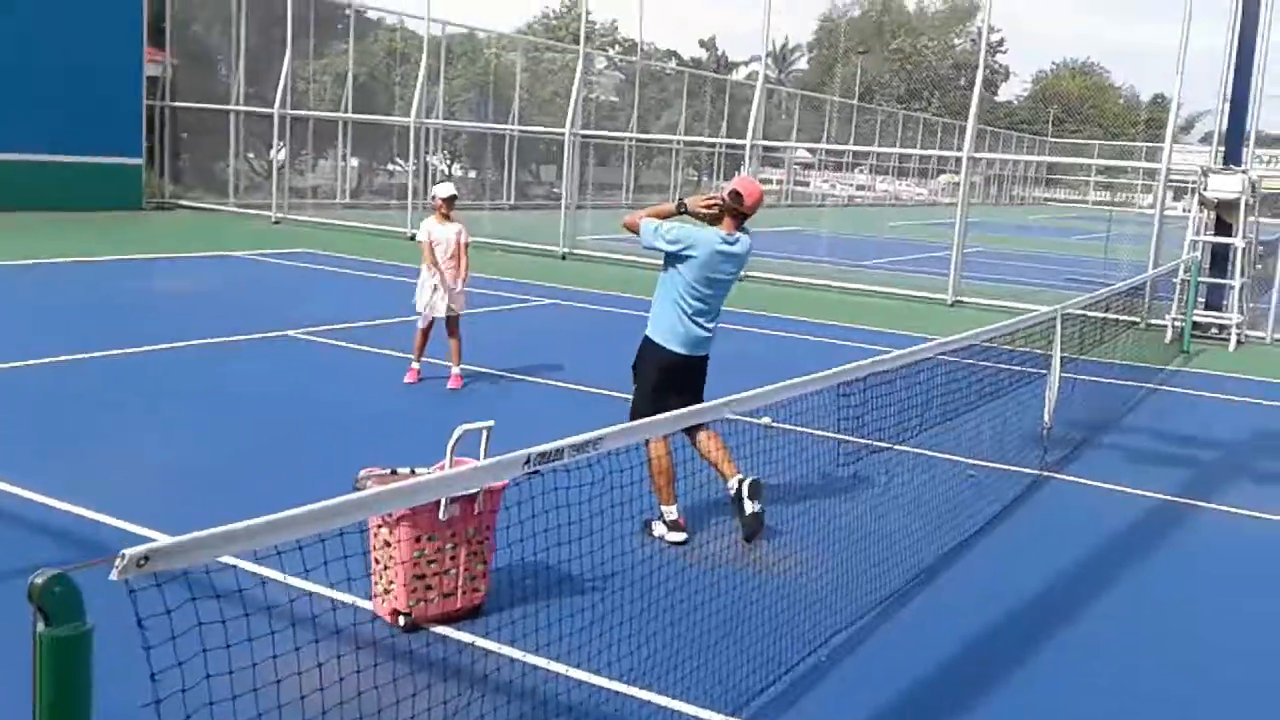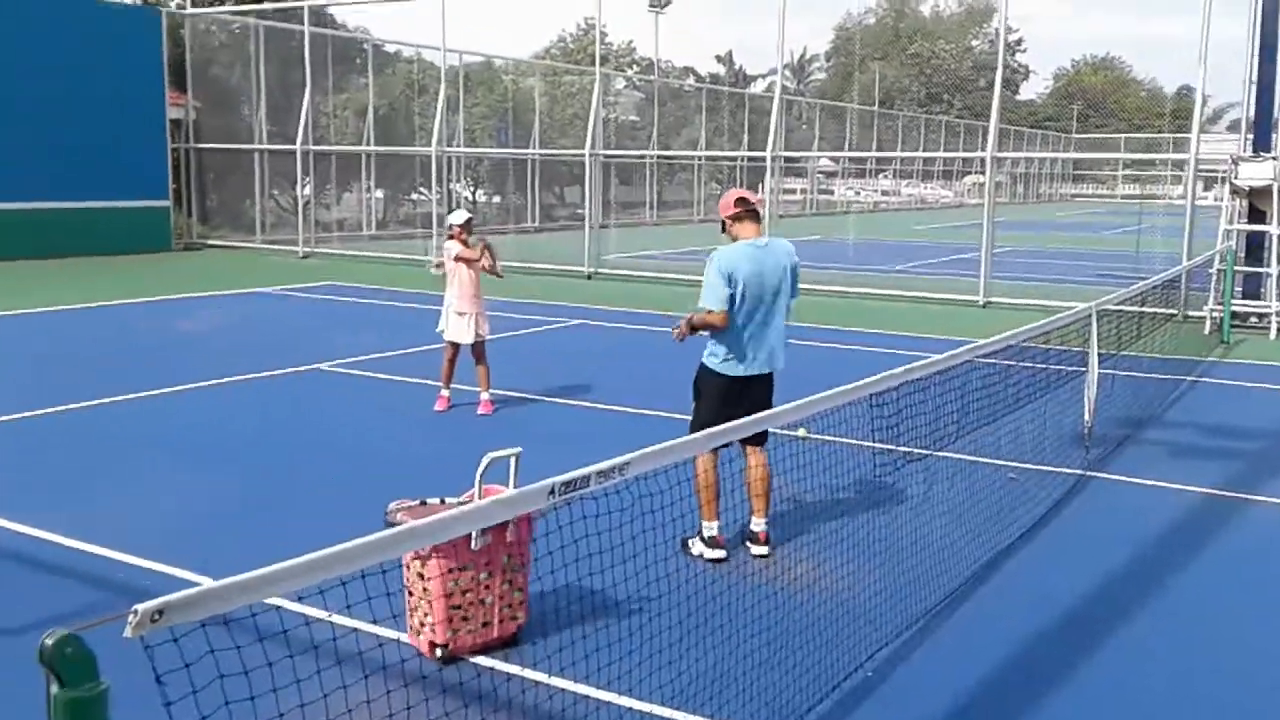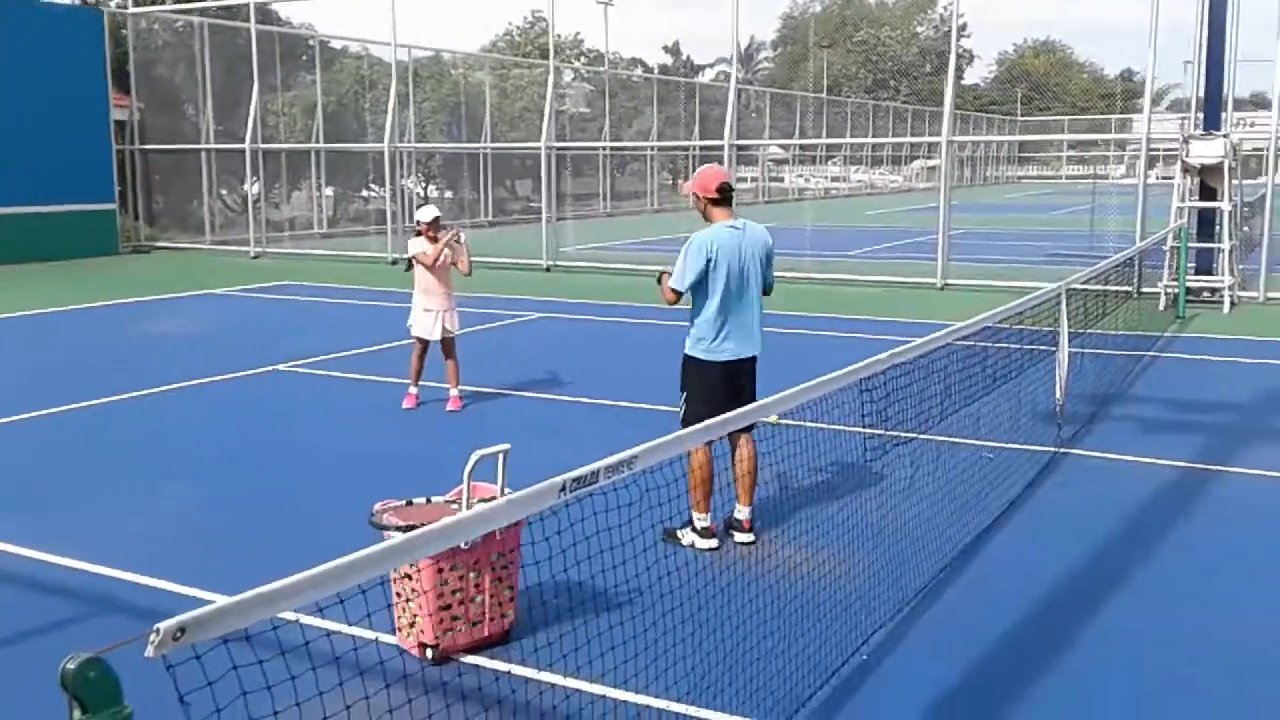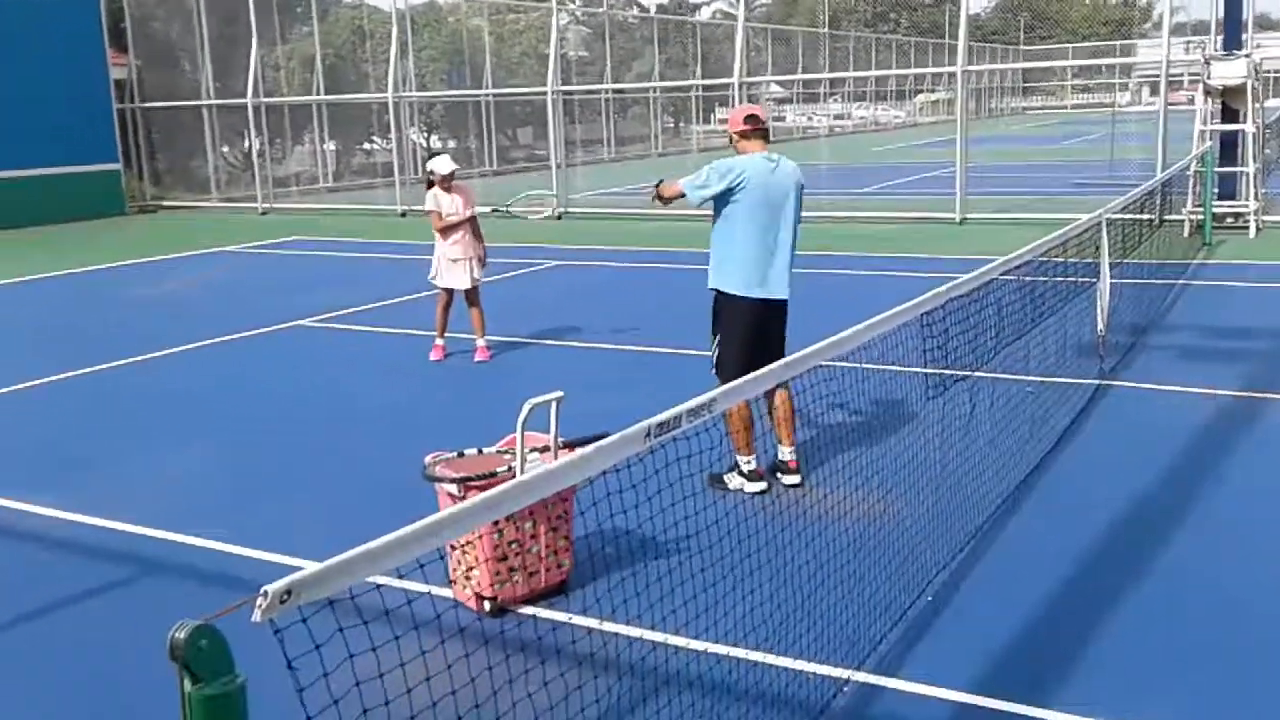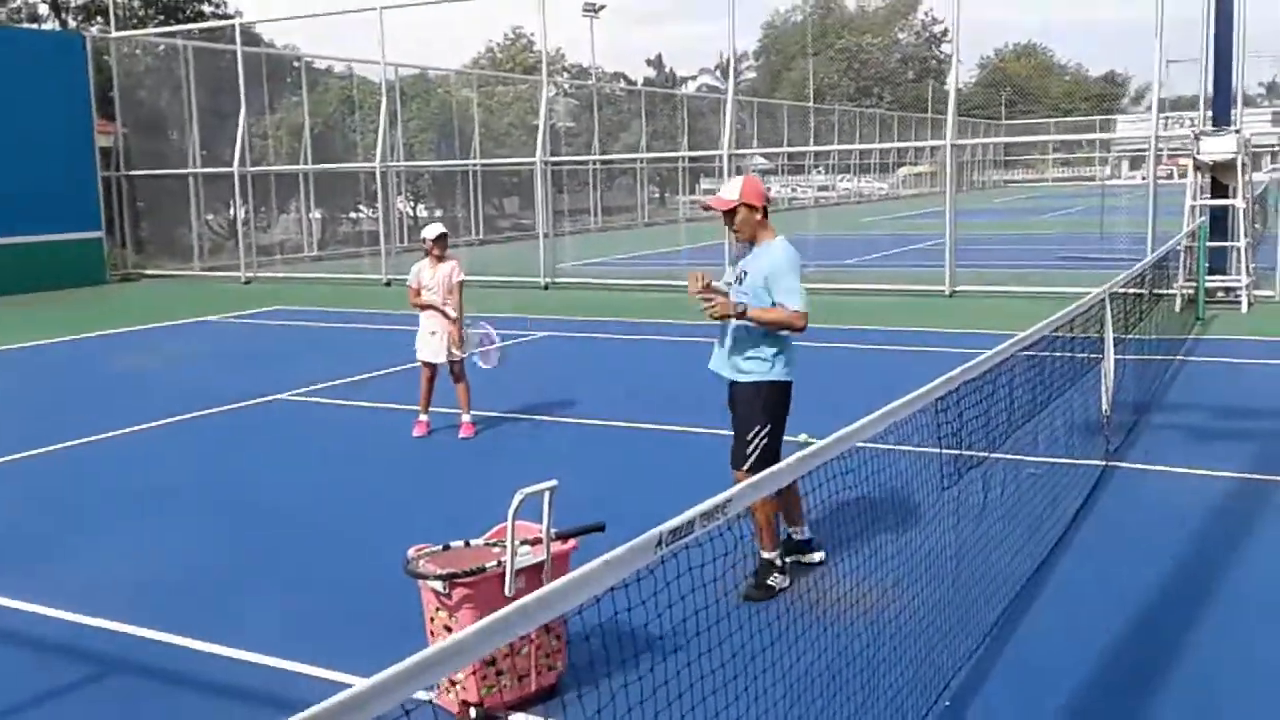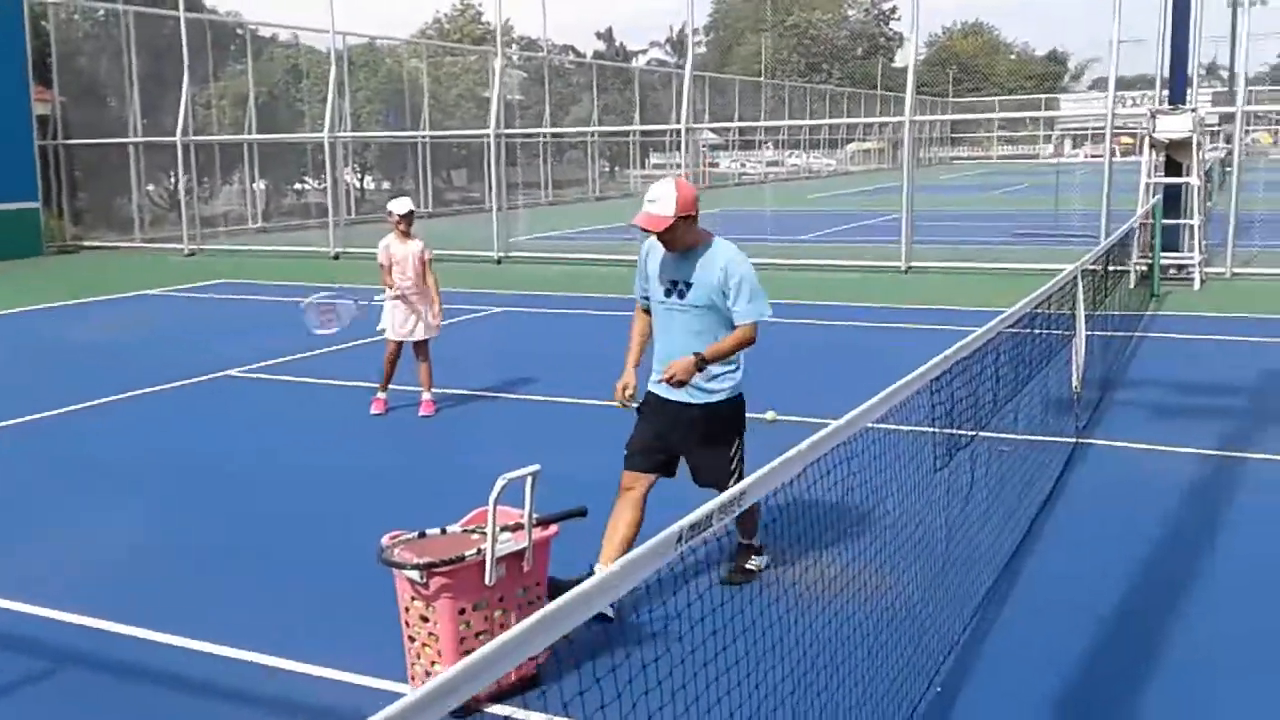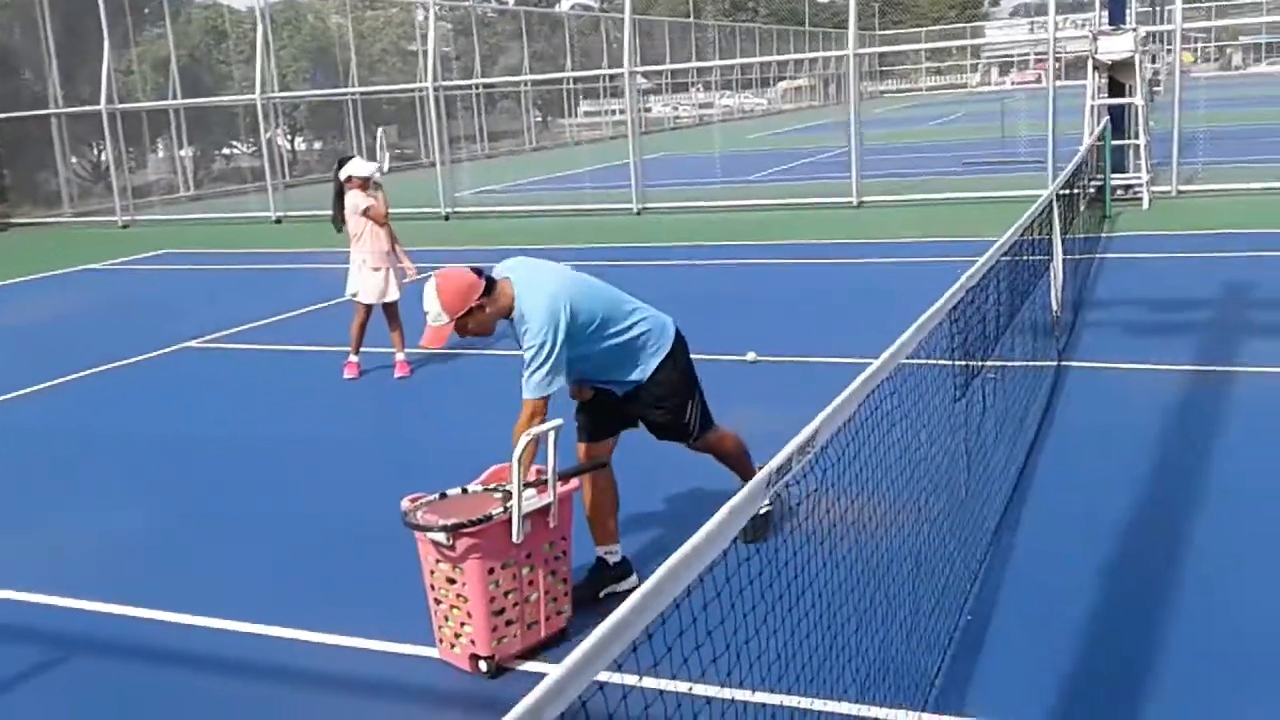
dt=0.7s
person 1, frame 1
left shoulder: (689, 238)
right shoulder: (743, 246)
left elbow: (631, 220)
left wrist: (684, 206)
right wrist: (710, 218)
left hip: (662, 346)
right hip: (698, 350)
left knee: (655, 432)
right knee: (696, 425)
left ankle: (671, 519)
right ankle: (739, 483)
person 1, frame 2
left shoulder: (724, 258)
right shoulder: (786, 251)
left elbow: (717, 318)
left wrist: (690, 322)
left hip: (722, 369)
right hip: (764, 368)
left knee: (705, 449)
right knee: (755, 448)
left ankle: (710, 536)
right ankle: (759, 531)
person 1, frame 3
left shoulder: (702, 242)
right shoulder: (761, 236)
left elbow: (671, 296)
left wrist: (667, 277)
left hip: (706, 356)
right hip: (745, 353)
left knee: (698, 439)
right knee: (742, 435)
left ankle: (702, 526)
right ankle: (744, 520)
person 1, frame 4
left shoulder: (732, 169)
right shoulder: (792, 173)
left elbow: (671, 191)
left wrist: (660, 188)
left hip: (736, 293)
right hip: (775, 293)
left knee: (733, 384)
right knee: (776, 378)
left ankle: (747, 470)
right ankle: (788, 461)
person 1, frame 5
left shoulder: (781, 257)
right shoulder: (749, 252)
left elbow: (797, 319)
right elbow: (736, 300)
left wrist: (740, 310)
right wrist: (710, 292)
left hip: (765, 380)
right hip: (741, 376)
left knee: (748, 473)
right knee: (767, 468)
left ankle: (773, 563)
right ankle: (802, 540)
person 1, frame 6
left shoulder: (729, 262)
right shoulder: (652, 252)
left elbow: (748, 331)
left wrist: (698, 360)
right wrist: (630, 367)
left hip: (715, 399)
right hip: (661, 394)
left knee: (729, 487)
right knee: (632, 484)
left ankle: (750, 547)
person 1, frame 7
left shoulder: (540, 315)
right shoulder: (505, 273)
left elbow: (534, 414)
right wrist: (577, 376)
left hip: (654, 357)
right hip: (608, 365)
left knee: (702, 437)
right knee: (591, 456)
right ankle: (612, 564)
person 2, frame 1
left shoulder: (459, 226)
right shoulder: (427, 224)
left elbow: (463, 257)
right elbow: (427, 254)
left wrist: (462, 279)
right wrist: (438, 273)
left hip: (453, 285)
right hip: (431, 282)
left knee: (453, 329)
right knee: (424, 326)
left ankle: (456, 372)
right ankle: (415, 367)
person 2, frame 2
left shoulder: (477, 250)
right shoulder: (450, 247)
left elbow: (498, 272)
right elbow: (475, 256)
left wrist: (488, 248)
right wrist: (483, 244)
left hip: (475, 308)
right hip: (456, 308)
left knee: (480, 354)
right knee: (450, 353)
left ankle: (485, 397)
right ankle: (444, 394)
person 2, frame 3
left shoulder: (450, 245)
right shoulder: (415, 243)
left elbow: (466, 271)
right elbow: (429, 262)
left wrist: (462, 244)
right wrist: (443, 241)
left hip: (445, 304)
right hip: (424, 304)
left knee: (449, 350)
right knee: (419, 349)
left ankle: (455, 394)
right ankle: (412, 391)
person 2, frame 4
left shoulder: (463, 190)
right shoulder: (433, 195)
left elbow: (474, 222)
right elbow: (438, 226)
left wrist: (482, 247)
right wrist: (464, 217)
left hip: (469, 252)
right hip: (447, 254)
left knee: (473, 299)
right knee: (444, 300)
left ankle: (481, 343)
right ankle: (439, 343)
person 2, frame 5
left shoulder: (453, 265)
right shoulder: (418, 268)
left elbow: (457, 299)
right elbow: (413, 299)
left wrist: (457, 327)
right wrist: (435, 303)
left hip: (451, 328)
right hip: (429, 329)
left knee: (458, 374)
right knee: (428, 375)
left ankle: (466, 419)
right ankle: (422, 419)
person 2, frame 6
left shoulder: (419, 244)
right shoulder: (386, 244)
left elbow: (429, 276)
right elbow: (387, 277)
left wrist: (436, 303)
right wrist: (394, 288)
left hip: (421, 305)
right hip: (397, 307)
left knee: (423, 354)
right knee: (392, 354)
left ankle: (427, 397)
right ankle: (380, 396)
person 2, frame 7
left shoulder: (371, 197)
right shoulder: (354, 197)
left elbow: (389, 231)
right elbow: (383, 218)
left wrist: (404, 259)
right wrist: (379, 193)
left hip: (386, 263)
right hip: (366, 265)
left knee: (392, 312)
right knee: (362, 315)
left ankle: (400, 358)
right ankle: (353, 359)
